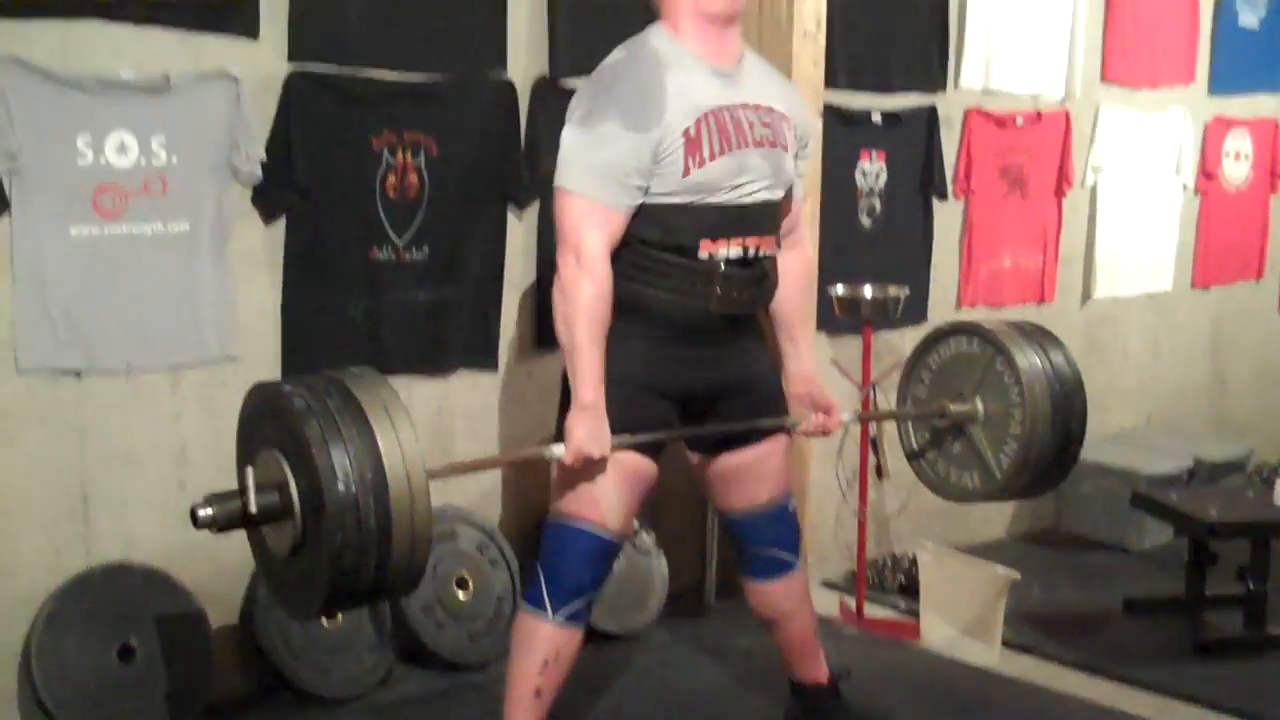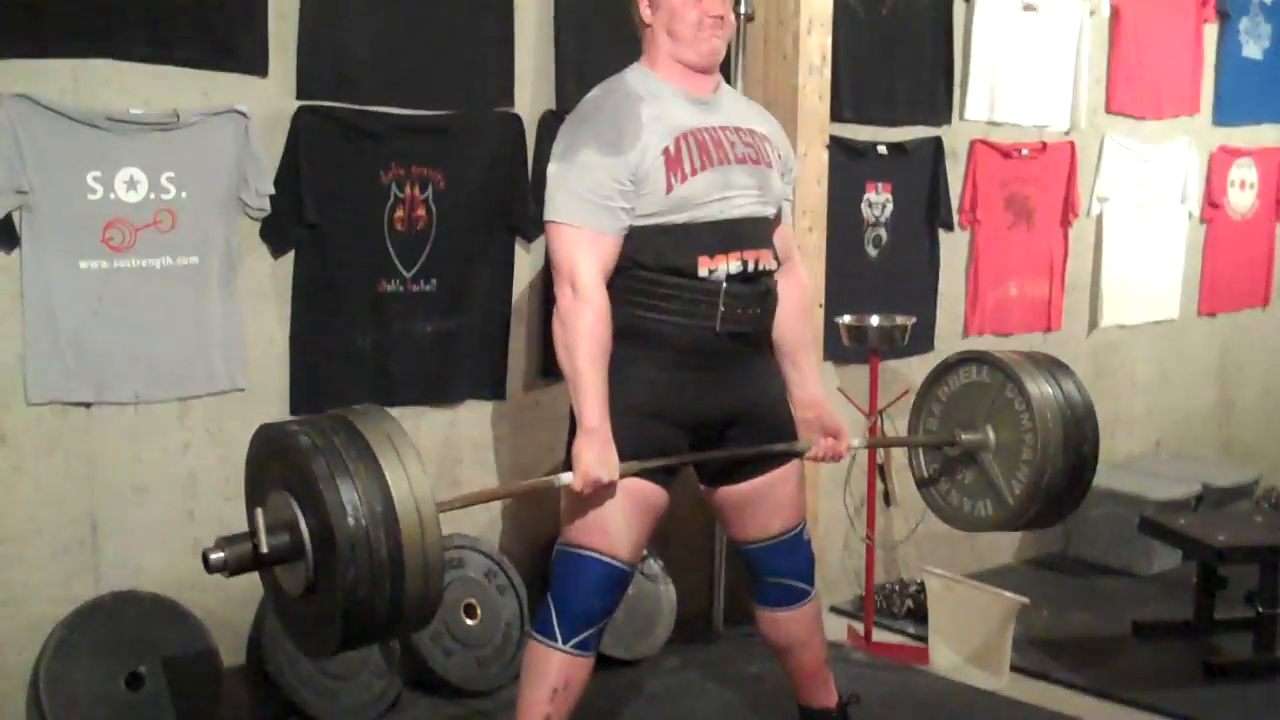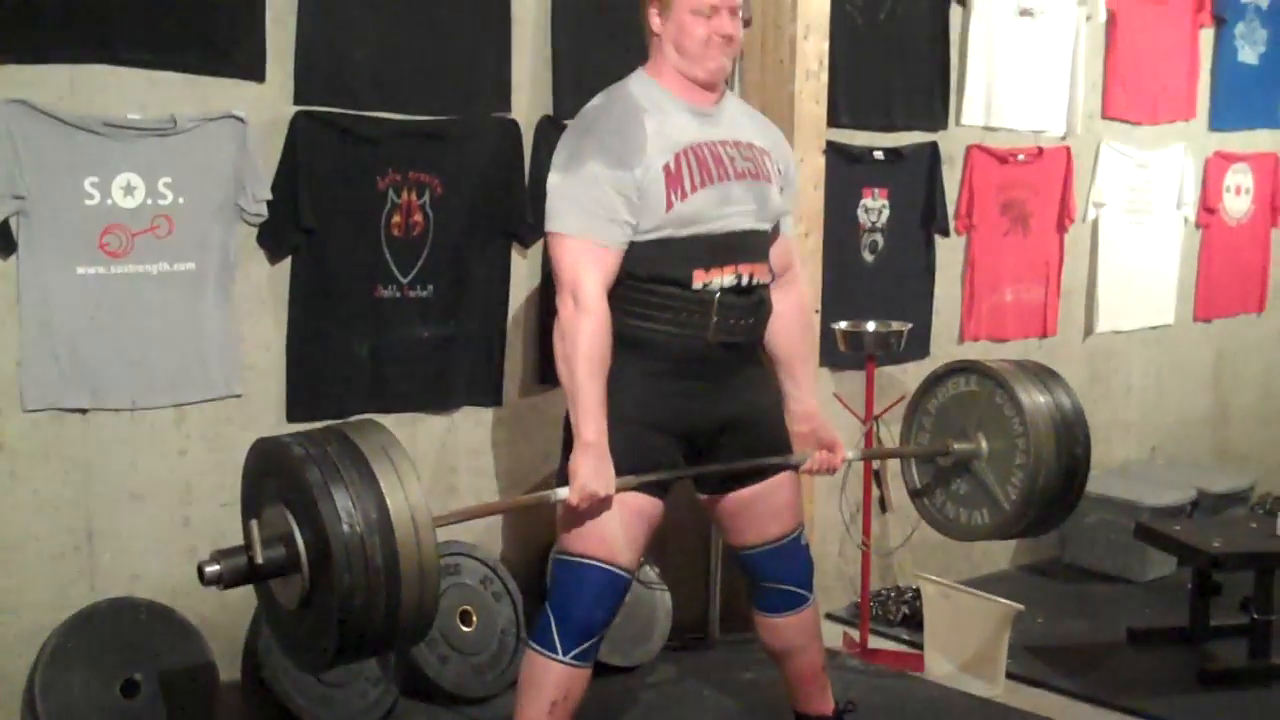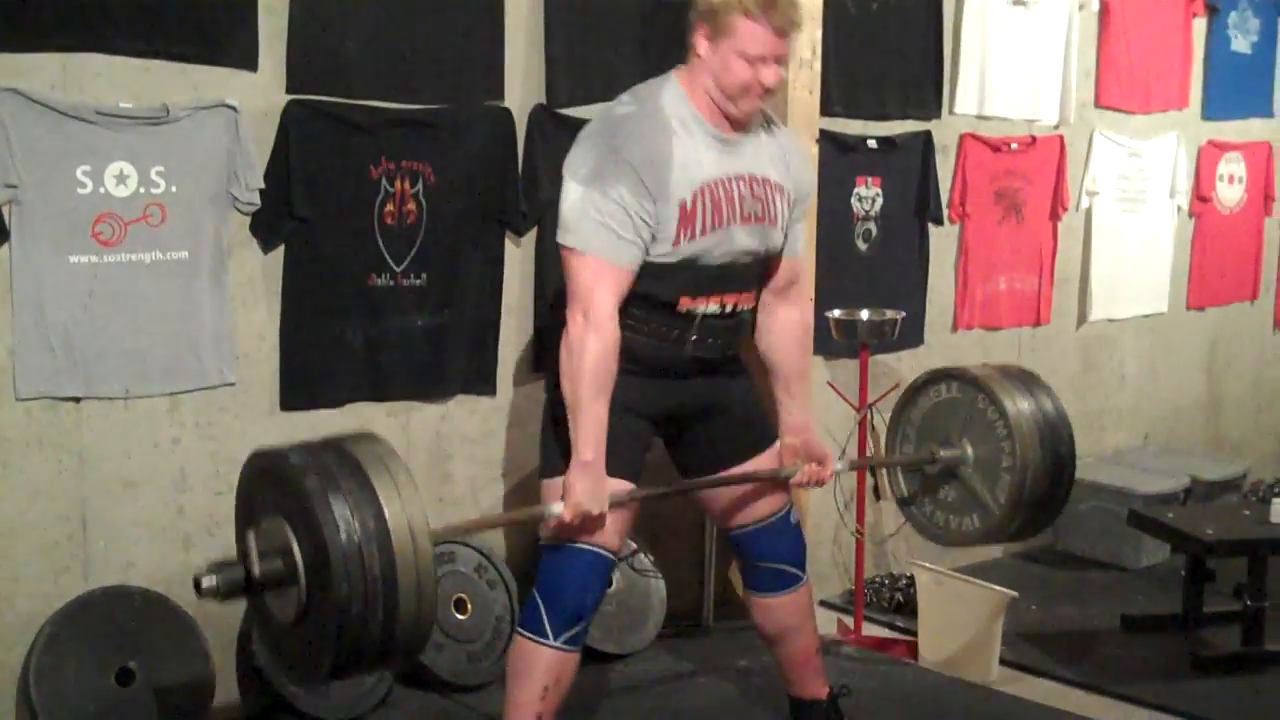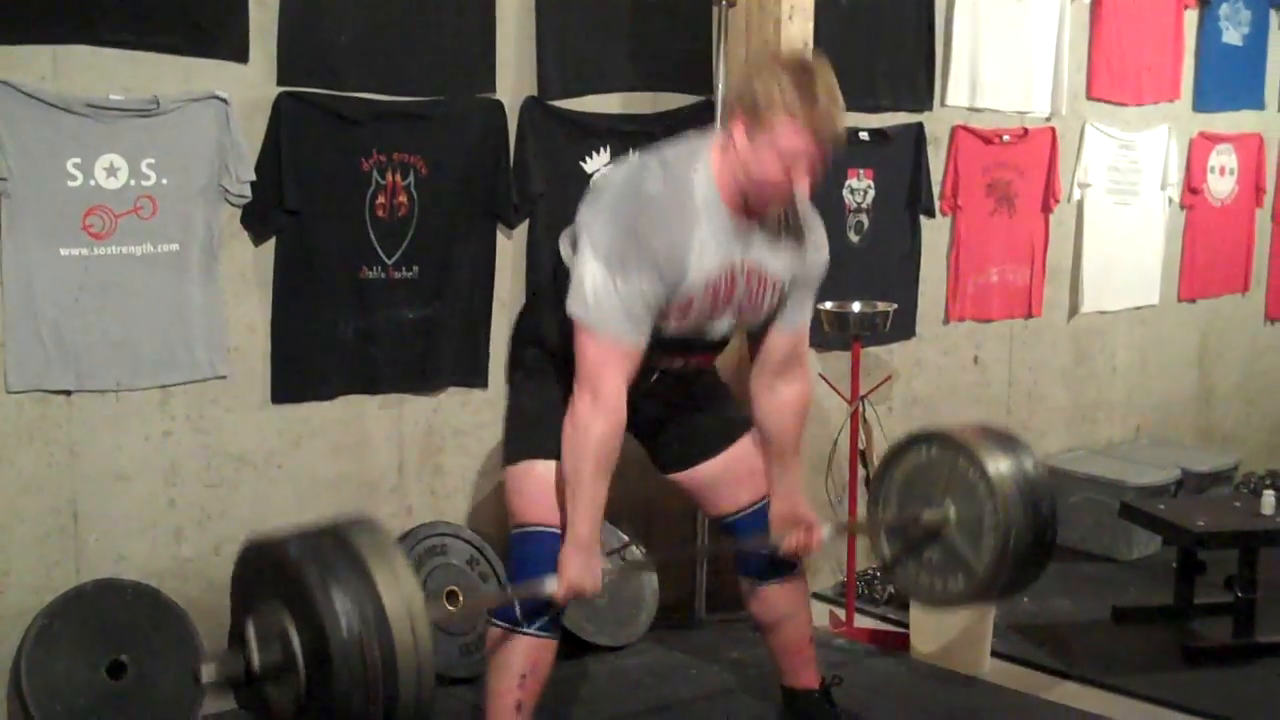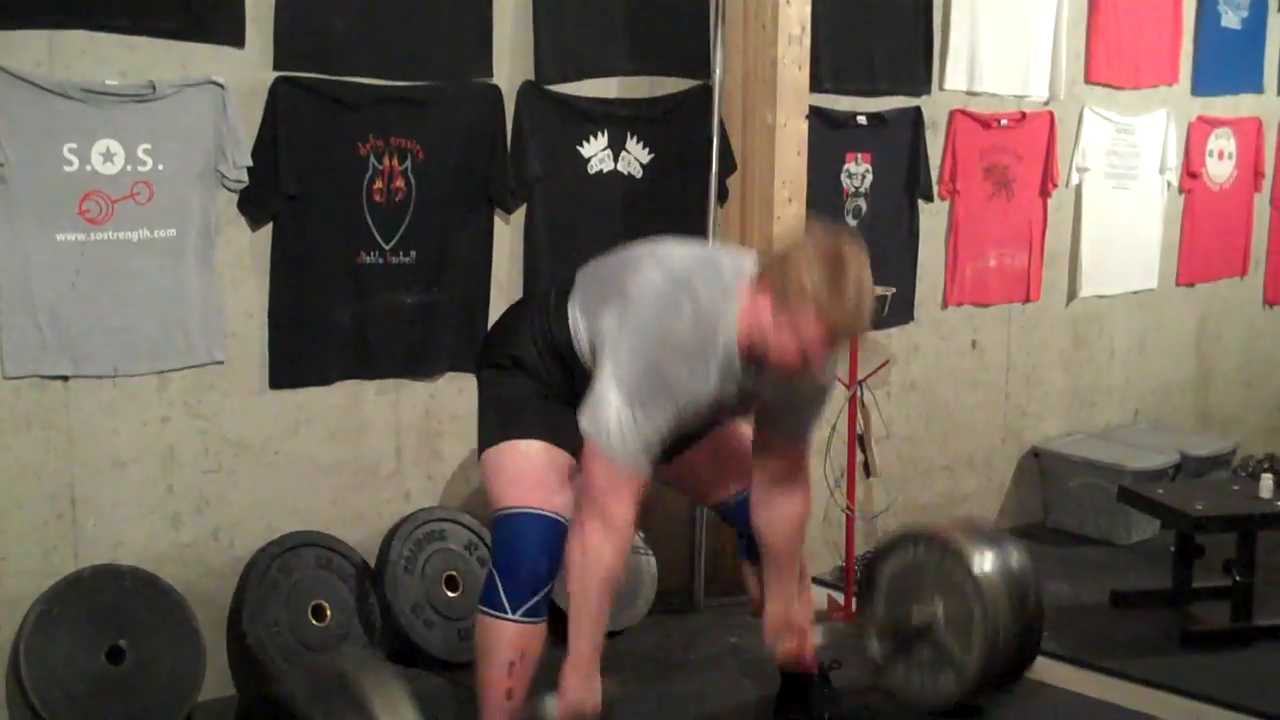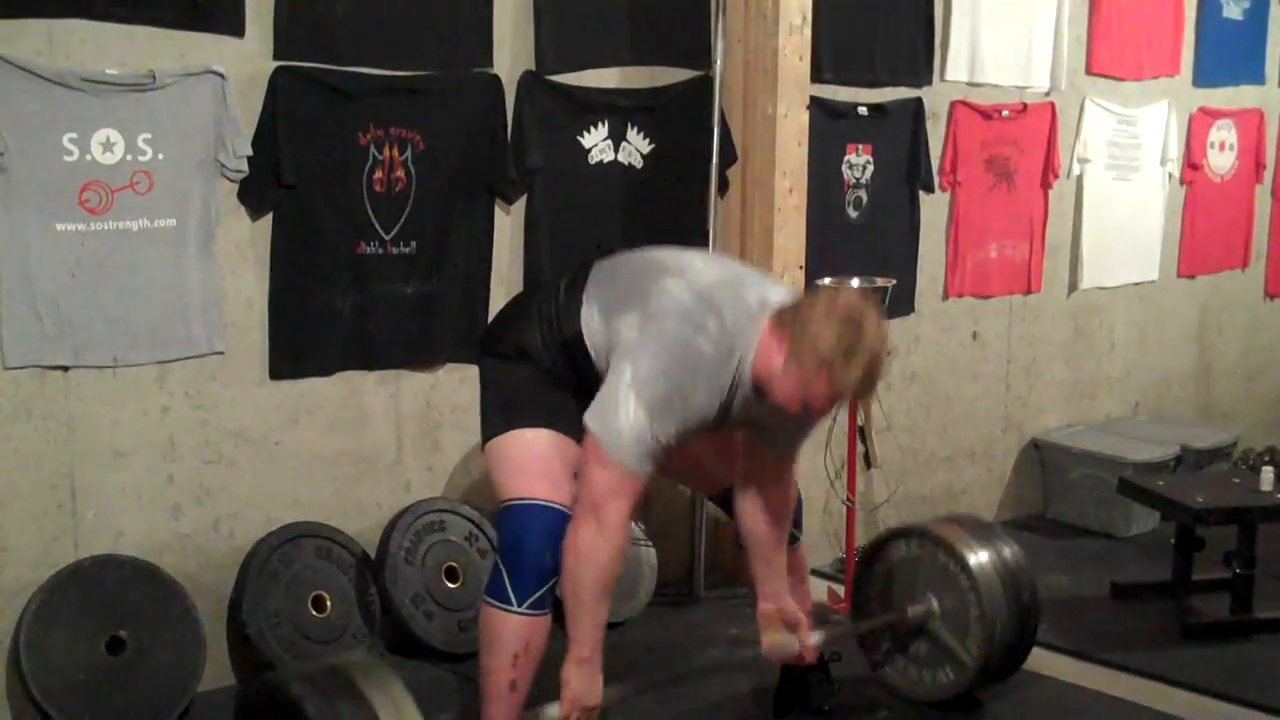
dt=0.2s
person 1, frame 1
left shoulder: (781, 100)
right shoulder: (625, 92)
left elbow: (792, 241)
right elbow: (583, 258)
left wrist: (799, 371)
right wrist: (587, 407)
left hip: (734, 343)
right hip: (635, 345)
left knee: (770, 535)
right knee: (579, 552)
person 1, frame 2
left shoulder: (759, 126)
right shoulder: (611, 120)
left elbow: (787, 269)
right elbow: (580, 288)
left wrist: (808, 395)
right wrist: (593, 429)
left hip: (747, 373)
right hip: (643, 377)
left knee: (786, 566)
right knee: (589, 585)
person 1, frame 3
left shoulder: (762, 137)
right shoulder: (611, 129)
left elbow: (784, 282)
right elbow: (581, 299)
left wrist: (804, 408)
right wrist: (589, 442)
left hip: (739, 382)
right hip: (637, 385)
left knee: (784, 570)
right knee: (589, 592)
person 1, frame 4
left shoulder: (784, 155)
right shoulder: (628, 141)
left elbow: (786, 298)
right elbow: (591, 315)
left wrist: (796, 423)
right wrist: (587, 463)
left hip: (715, 372)
right hip: (615, 374)
left knee: (777, 548)
right knee: (575, 577)
person 1, frame 5
left shoulder: (802, 235)
right shoulder: (646, 209)
left elbow: (783, 371)
right elbow: (601, 391)
left wrist: (788, 494)
right wrist: (582, 544)
left hip: (680, 376)
right hip: (565, 370)
left knee: (771, 535)
right knee: (545, 573)
person 1, frame 6
left shoulder: (801, 355)
right shoulder: (664, 339)
left elbow: (781, 480)
right elbow: (607, 517)
left wrist: (784, 601)
right wrist: (581, 668)
right hip: (542, 369)
left knee: (765, 527)
right knee: (532, 543)
person 1, frame 7
left shoulder: (810, 362)
right shoulder: (681, 355)
left elbow: (765, 484)
right elbow: (601, 515)
left wrist: (773, 597)
right wrist: (583, 660)
left hip: (628, 347)
right hip: (540, 360)
left knee: (780, 506)
right knee: (537, 537)
